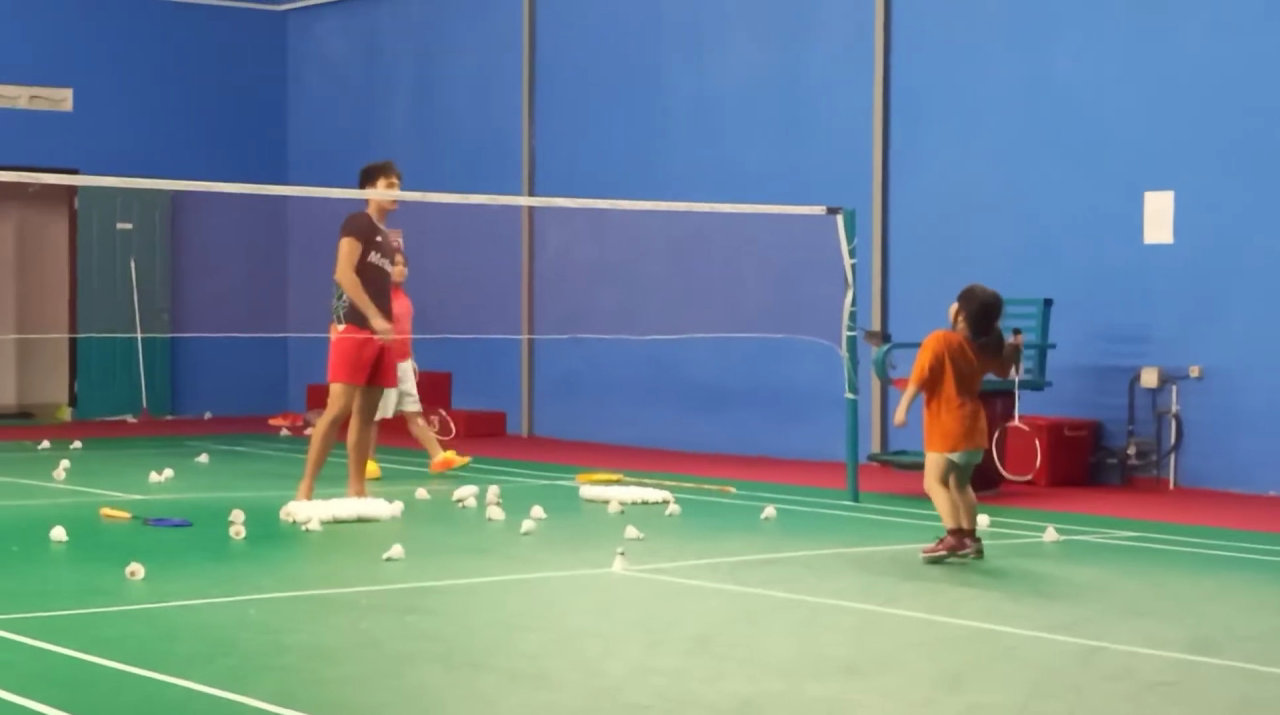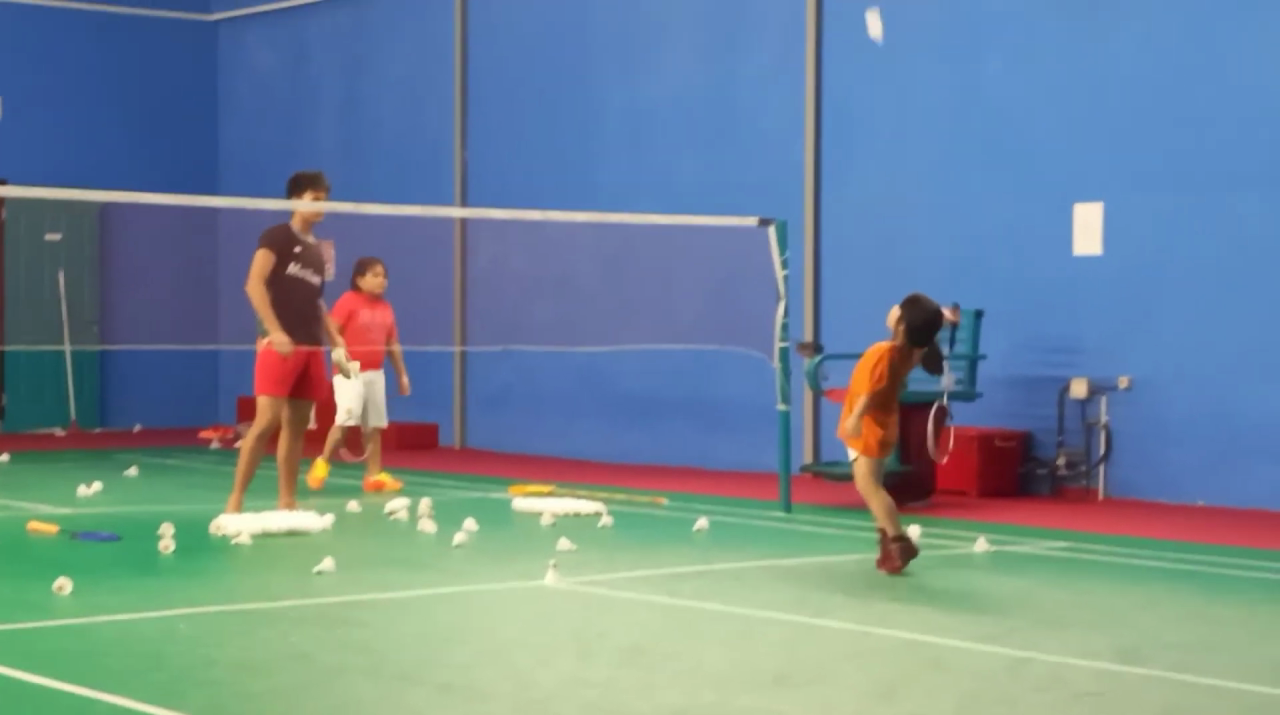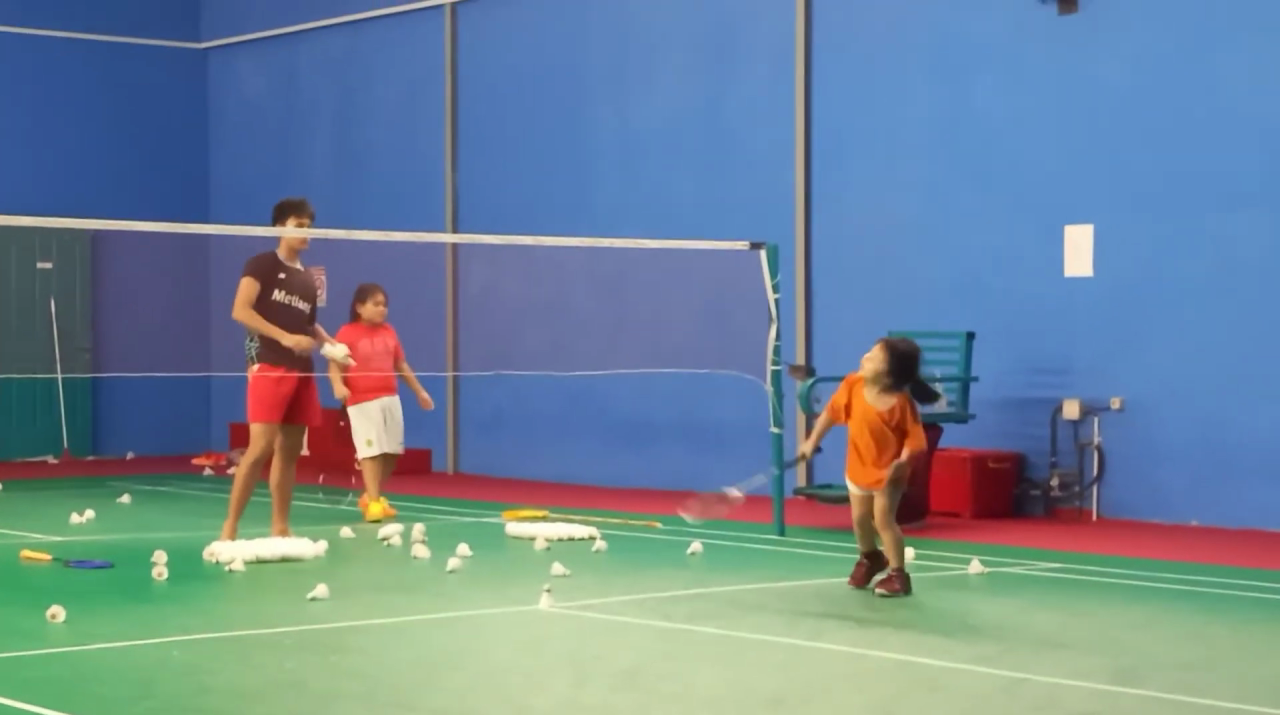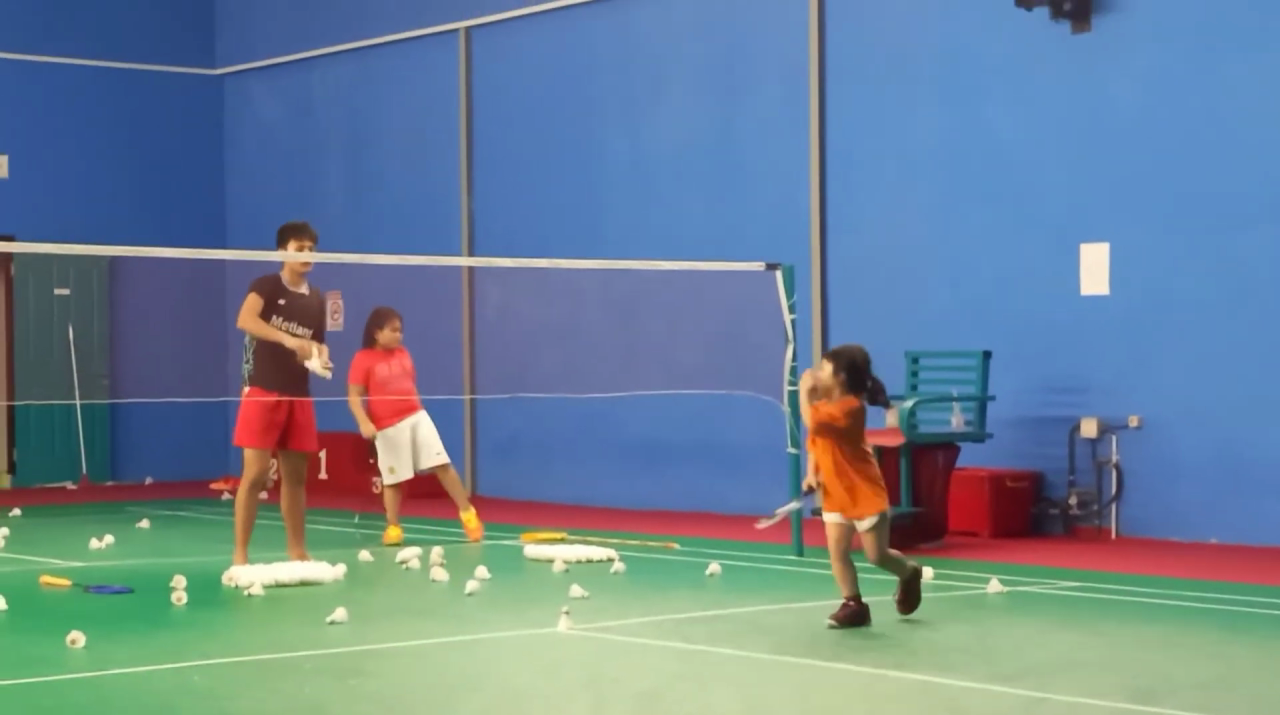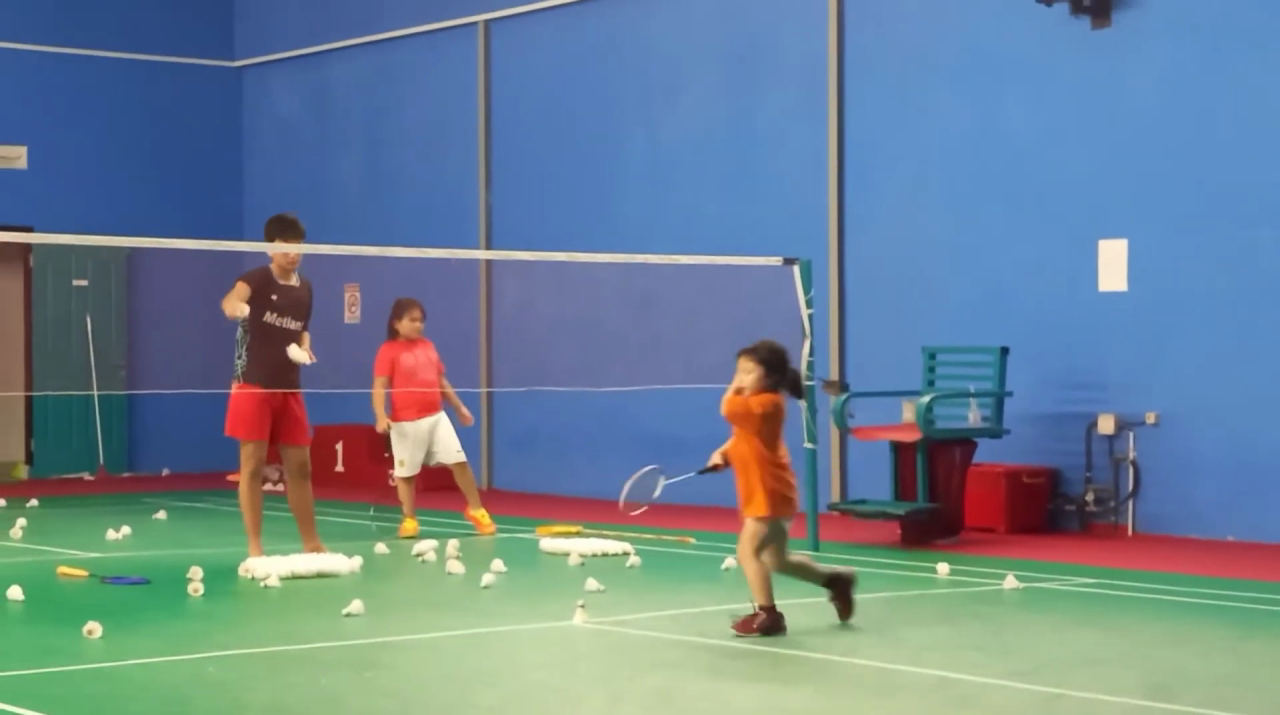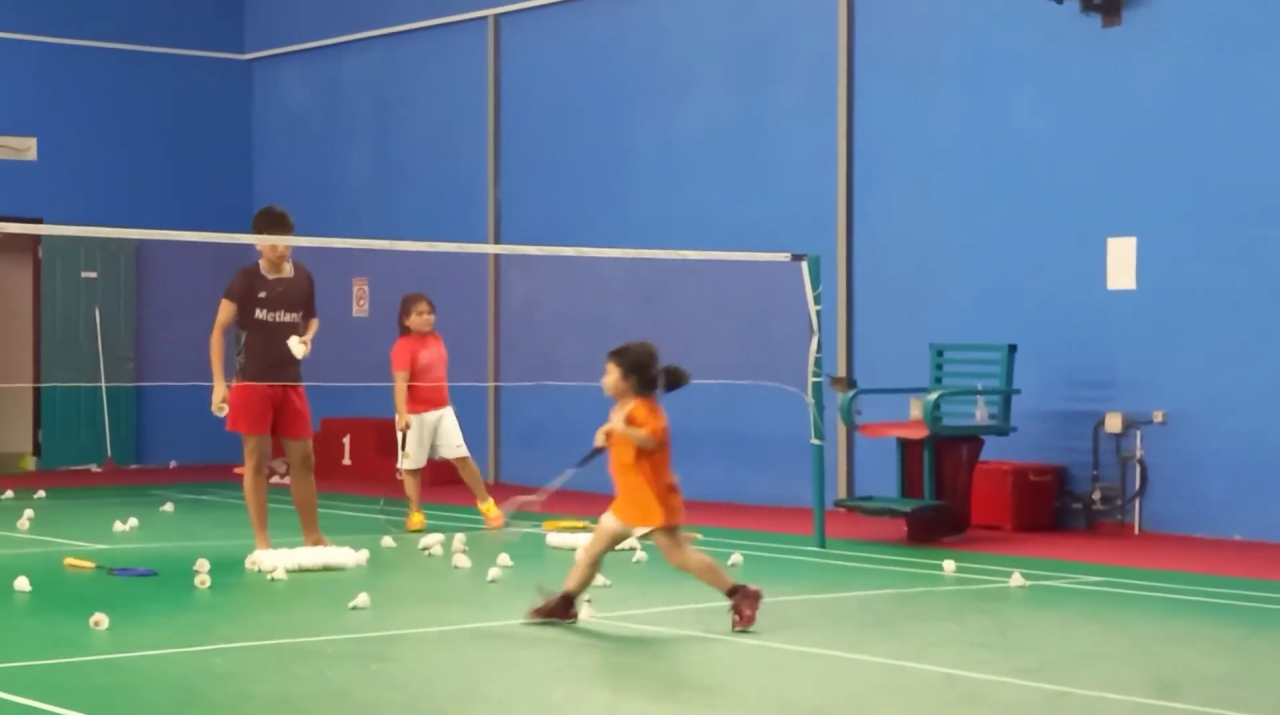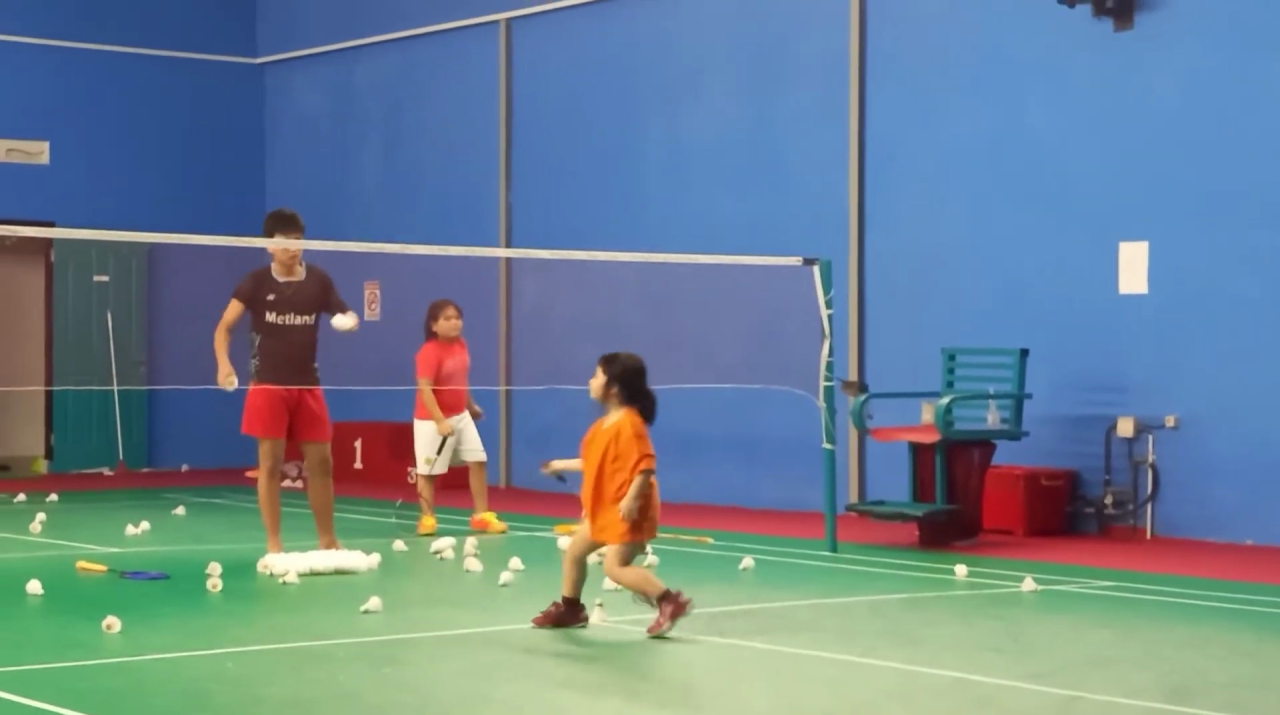
dt=0.4s
person 1, frame 1
left shoulder: (388, 240)
right shoulder: (357, 224)
right elbow: (344, 273)
right wrist: (375, 318)
left hip: (379, 334)
right hip: (353, 329)
left knee: (366, 413)
right knee: (338, 409)
left ankle: (356, 488)
right ankle: (306, 487)
person 1, frame 2
left shoulder: (317, 252)
right shoulder: (276, 237)
right elbow: (254, 284)
left wrist: (337, 343)
right wrist: (276, 332)
left hip: (311, 347)
right hip: (278, 346)
left knee: (296, 425)
right knee: (265, 422)
left ankle: (287, 501)
right ankle: (235, 499)
person 1, frame 3
left shoulder: (307, 279)
right shoulder: (262, 264)
right elbow: (240, 310)
left wrist: (330, 343)
right wrist: (283, 337)
left hip: (302, 372)
right hip: (268, 368)
left knee: (289, 451)
right knee: (260, 449)
left ankle: (280, 527)
right ankle: (230, 527)
person 1, frame 4
left shoulder: (316, 299)
right shoulder: (266, 286)
right elbow: (245, 320)
left wrist: (322, 358)
right wrist: (288, 339)
left hip: (298, 396)
right hip: (261, 392)
left knee: (296, 475)
right knee: (255, 474)
left ankle: (297, 551)
right ankle: (240, 554)
person 1, frame 5
left shoulder: (305, 289)
right shoulder: (257, 279)
right elbow: (230, 300)
left wrist: (304, 349)
right wrist: (235, 307)
left hip: (289, 389)
right hip: (252, 386)
left knee: (300, 467)
right knee: (253, 466)
left ankle: (312, 544)
right ankle: (255, 548)
person 1, frame 6
left shoulder: (303, 278)
right shoulder: (245, 280)
right elbow: (219, 330)
left wrist: (307, 337)
right wrist: (219, 383)
left hip: (290, 382)
right hip: (252, 383)
left knee: (303, 459)
right knee: (257, 461)
left ankle: (313, 536)
right ankle: (262, 541)
person 1, frame 7
left shoulder: (318, 279)
right shoulder: (255, 283)
left elbow: (343, 312)
right elbow: (223, 328)
left wrist: (349, 320)
right wrist: (223, 362)
left hip: (307, 385)
right hip: (268, 386)
left knee: (321, 462)
right knee: (271, 465)
left ankle: (328, 540)
right ankle: (273, 545)
person 2, frame 1
left shoulder: (939, 340)
right shoulder: (985, 348)
left elbow: (920, 376)
right elbow: (1004, 370)
left wrist: (904, 406)
right wrist: (1014, 349)
left hip: (946, 427)
right hip: (972, 427)
left knee: (934, 482)
right knee: (959, 484)
left ankle: (954, 536)
right ankle: (969, 537)
person 2, frame 2
left shoulder: (888, 349)
right shoulder: (908, 349)
left elbow: (870, 389)
left wrist: (854, 418)
right wrist: (940, 319)
left hip: (872, 429)
right hip: (871, 428)
left knee: (870, 487)
right knee: (866, 485)
left ankle: (898, 544)
right ankle: (892, 541)
person 2, frame 3
left shoulder: (902, 405)
right shoulder: (852, 385)
left elbow: (917, 442)
right elbow: (831, 412)
left wrist: (898, 465)
right wrist: (813, 439)
left hip: (888, 469)
right hip: (859, 463)
left knee: (883, 520)
right knee: (860, 518)
left ankle: (898, 574)
right ankle: (871, 558)
person 2, frame 4
left shoulder: (850, 408)
right shoulder: (826, 406)
left elbow: (812, 422)
right elbow: (814, 442)
left wrist: (804, 392)
right wrist: (812, 472)
left hip: (864, 491)
right hip: (834, 493)
left knee: (876, 554)
right knee: (836, 549)
left ankle: (908, 574)
right ankle: (852, 604)
person 2, frame 5
left shoulder: (768, 403)
right shoulder: (755, 403)
left elbow: (728, 410)
right elbow: (740, 438)
left wrist: (735, 388)
right wrist: (722, 453)
left hip: (770, 493)
right hip: (758, 494)
left knee: (748, 552)
right knee: (776, 560)
left ankle: (767, 615)
right ankle: (836, 580)
person 2, frame 6
left shoulder: (644, 407)
right shoulder: (623, 407)
left elbow: (654, 439)
left wrist: (621, 429)
right wrist: (607, 433)
left hip: (654, 499)
right hip: (629, 499)
left knee: (680, 555)
right knee: (596, 545)
left ankle: (741, 596)
right ankle: (565, 602)
person 2, frame 7
left shoulder: (630, 423)
right shoulder: (602, 425)
left elbow: (644, 466)
right elbow: (591, 462)
left wrist: (630, 499)
right wrist: (560, 465)
left hip: (628, 510)
right hip: (603, 510)
left knee: (615, 567)
right knee: (574, 549)
left ankle: (671, 601)
right ankle: (570, 608)
person 3, frame 1
left shoulder: (402, 295)
left wrist: (411, 361)
left hip: (403, 363)
left knee: (414, 413)
right knee: (374, 413)
left ankle: (440, 457)
person 3, frame 2
left shoulder: (386, 308)
right shoulder: (349, 300)
left elbow: (393, 344)
left wrist: (402, 374)
left hip: (376, 374)
right hip: (349, 373)
left knee: (376, 425)
right knee: (346, 420)
left ankle: (375, 476)
right ankle: (322, 463)
person 3, frame 3
left shoulder: (389, 331)
right shoulder: (348, 333)
left elbow: (401, 364)
right elbow: (334, 366)
left wrist: (420, 391)
right wrist: (338, 386)
left hip: (390, 399)
right hip: (362, 402)
left knee: (392, 452)
right knee: (371, 453)
left ankle: (371, 496)
right ankle: (374, 503)
person 3, frame 4
left shoulder: (403, 354)
right shoulder: (363, 359)
right elbow: (354, 396)
right wrist: (364, 423)
left hip: (417, 418)
right hip: (387, 427)
left knee: (442, 464)
right knee: (393, 479)
left ankle: (466, 512)
right ankle: (393, 527)
person 3, frame 5
left shoulder: (428, 346)
right shoulder: (388, 350)
left elbow: (442, 381)
right elbow: (379, 387)
left wrist: (460, 407)
right wrist: (381, 416)
left hip: (436, 417)
right hip: (406, 422)
left knee: (459, 461)
right knee: (406, 472)
left ankle: (476, 510)
right ankle: (409, 520)
person 3, frame 6
left shoulder: (437, 340)
right shoulder: (403, 346)
right elbow: (400, 383)
right wrist: (402, 414)
left hip: (442, 411)
right hip: (415, 415)
left knee: (462, 456)
right knee: (412, 465)
left ankle: (485, 502)
right ankle: (415, 514)
person 3, frame 7
left shoulder: (461, 345)
right shoulder: (429, 352)
right elbow: (425, 389)
left wrist: (471, 405)
right wrist: (440, 421)
left hip: (461, 416)
right hip: (431, 420)
left knee: (479, 461)
right knee: (428, 470)
left ankle: (481, 515)
right ankle: (427, 517)
